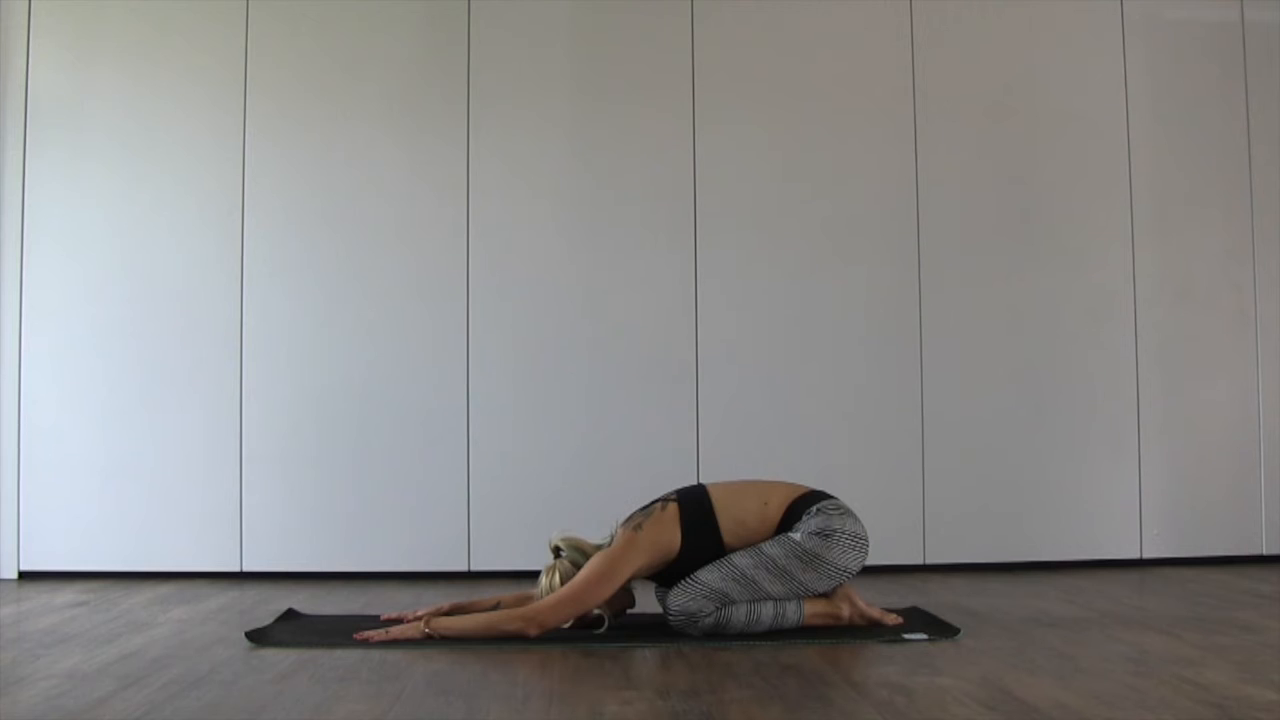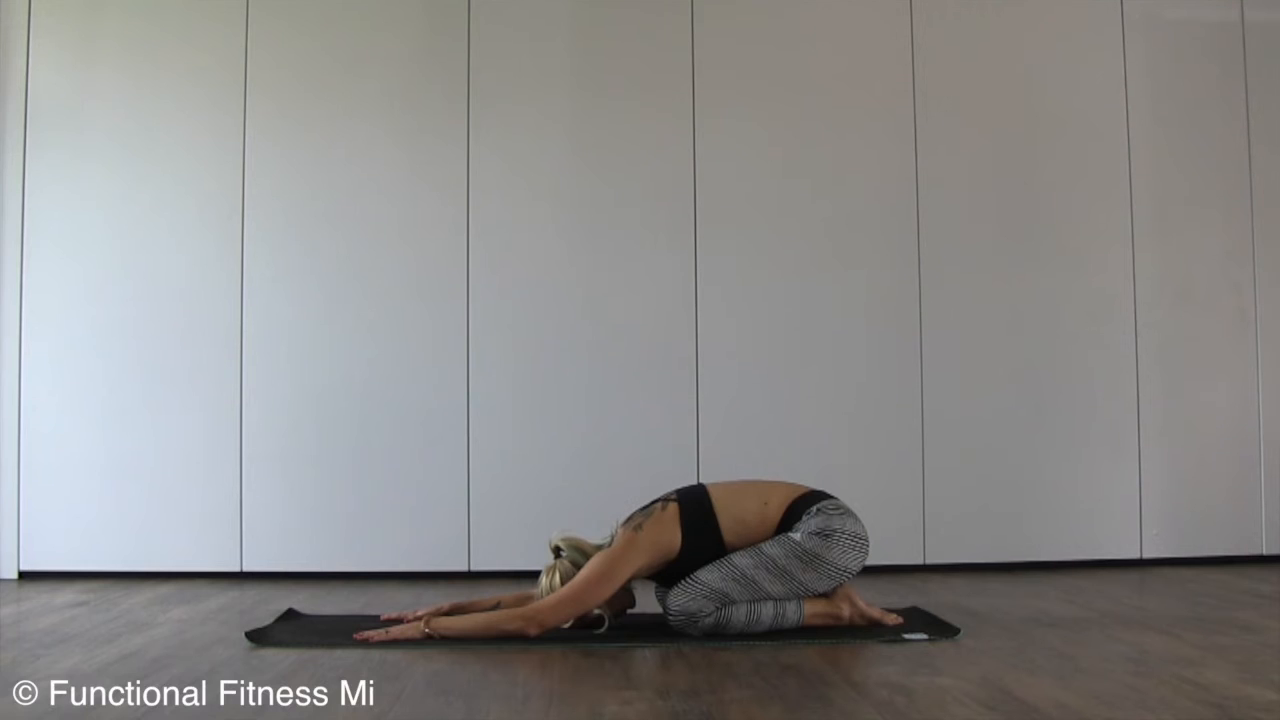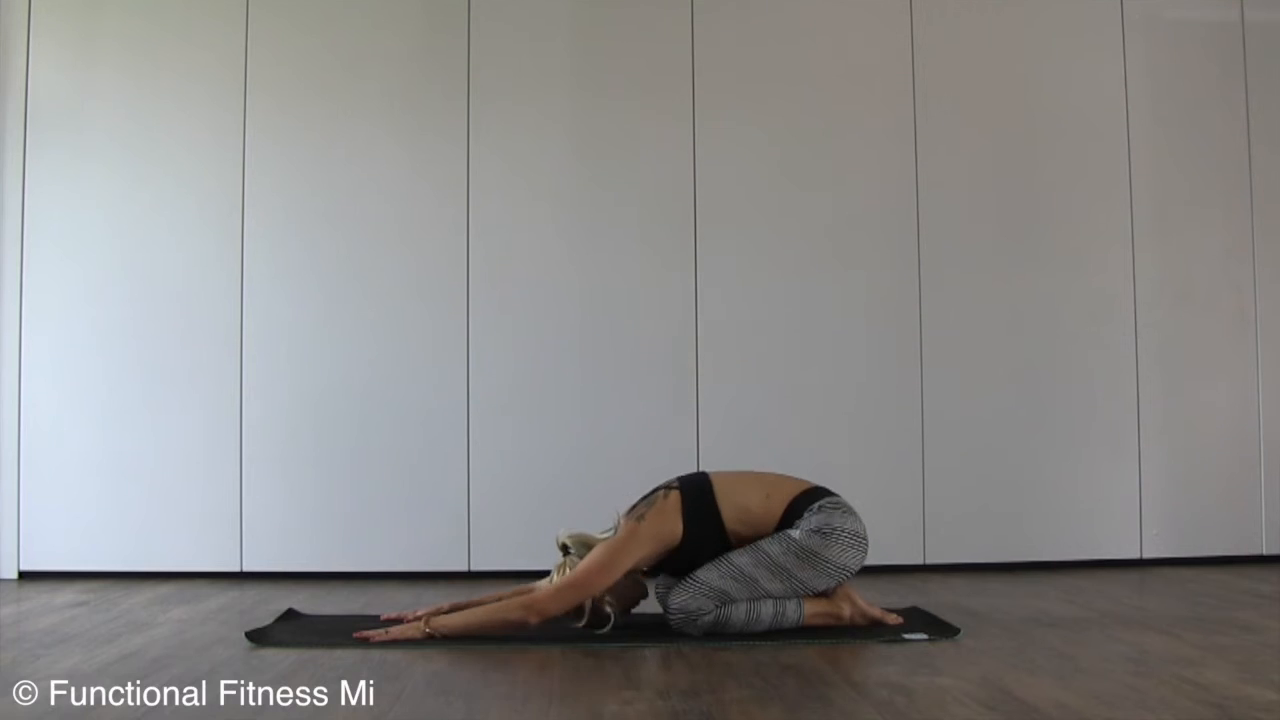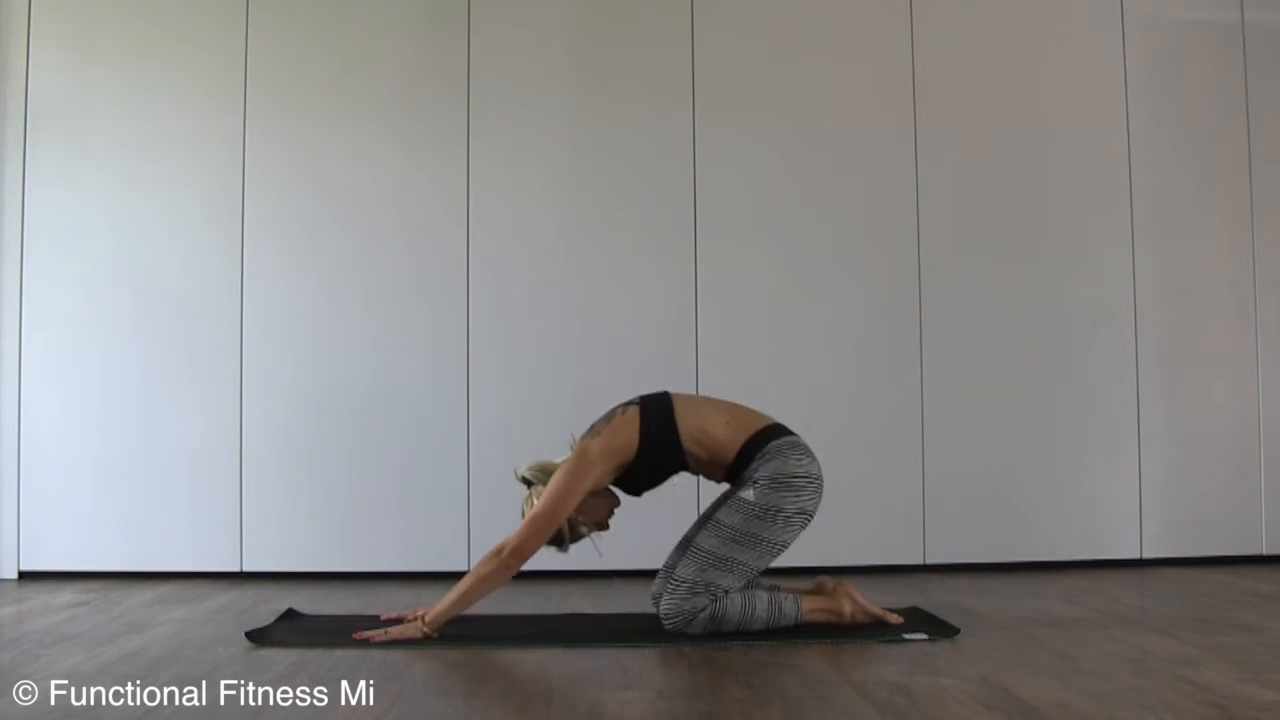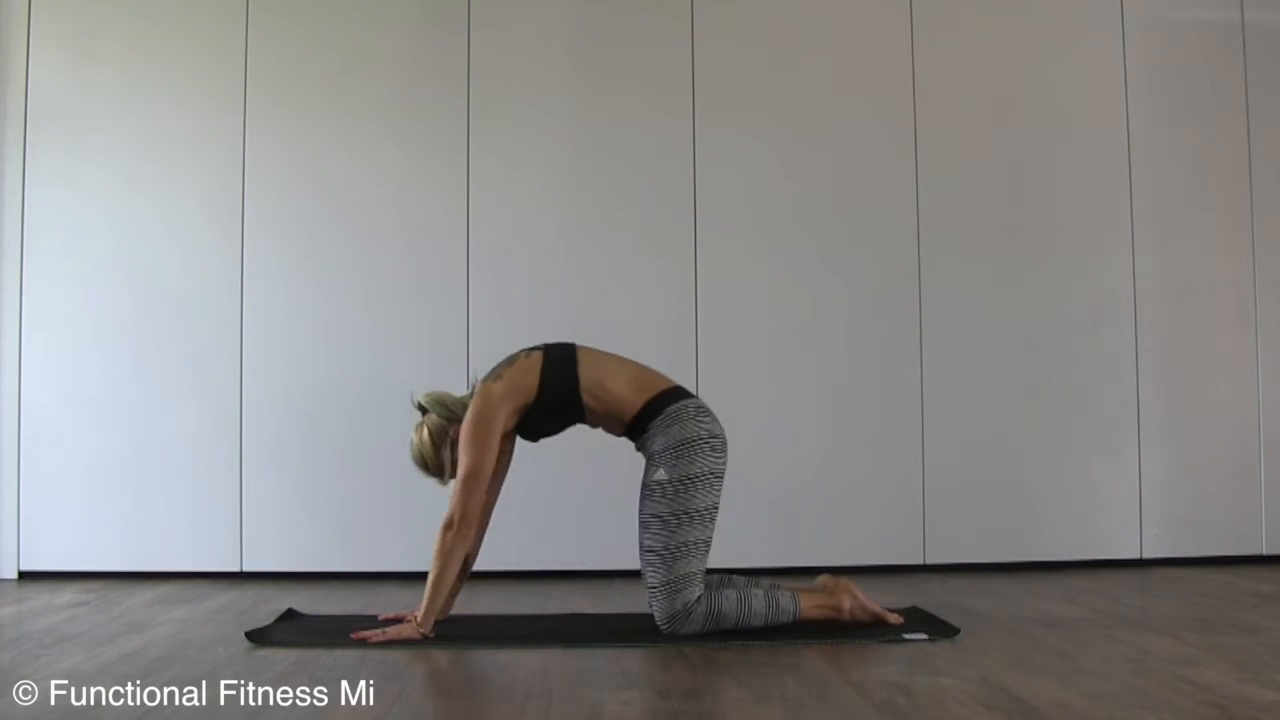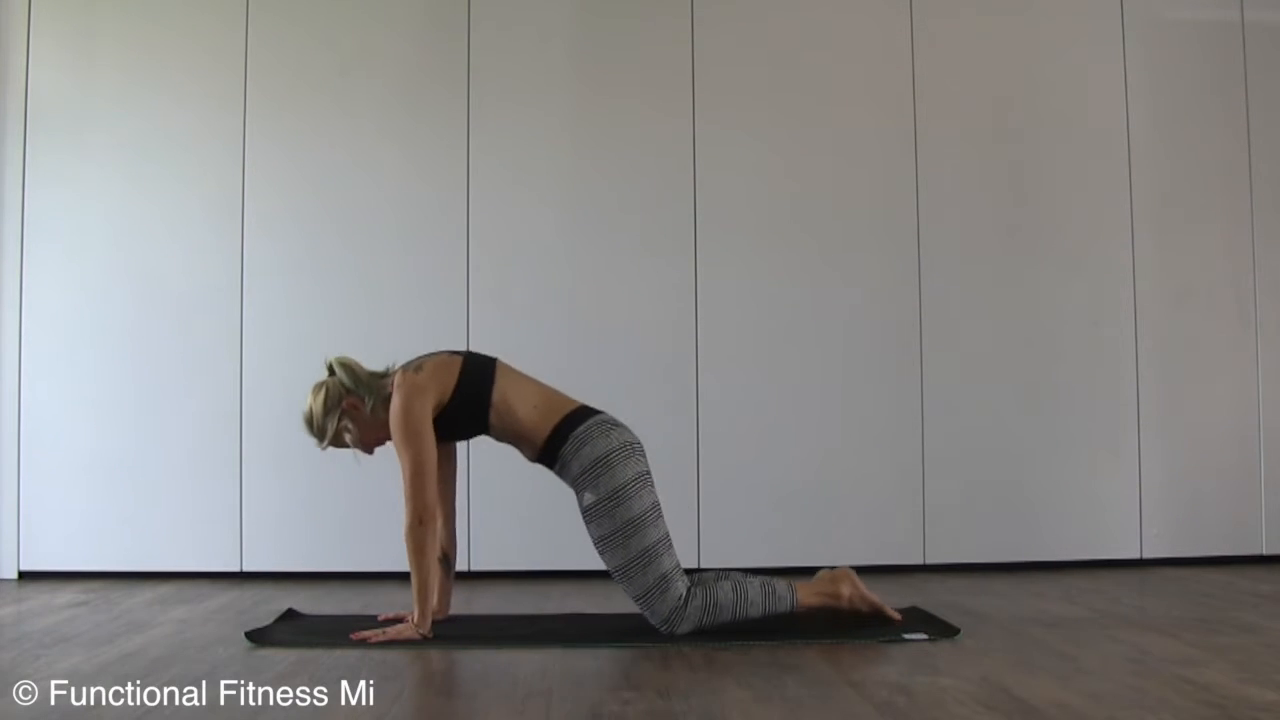
dt=0.5s
person 1, frame 1
left shoulder: (626, 552)
right shoulder: (630, 544)
left elbow: (531, 621)
right elbow: (538, 595)
left wrist: (428, 628)
right wrist: (447, 607)
left hip: (828, 531)
right hip: (811, 527)
left knee: (688, 608)
right knee: (675, 592)
left ankle: (830, 609)
right ankle: (823, 596)
person 1, frame 2
left shoulder: (629, 552)
right shoulder: (632, 543)
left elbow: (532, 620)
right elbow: (538, 596)
left wrist: (428, 628)
right wrist: (446, 606)
left hip: (828, 531)
right hip: (811, 527)
left knee: (688, 608)
right knee: (676, 592)
left ankle: (832, 609)
right ankle: (825, 594)
person 1, frame 3
left shoulder: (631, 542)
right shoulder: (634, 537)
left elbow: (533, 610)
right elbow: (541, 590)
left wrist: (429, 628)
right wrist: (445, 607)
left hip: (828, 529)
right hip: (809, 527)
left knee: (687, 608)
right knee: (673, 591)
left ankle: (831, 609)
right ankle: (821, 595)
person 1, frame 4
left shoulder: (586, 461)
right shoulder: (597, 461)
left elbow: (511, 555)
right elbow: (515, 549)
left wrist: (428, 624)
right wrist: (436, 609)
left hip: (783, 475)
right hip: (770, 474)
left knee: (681, 610)
right knee: (674, 593)
left ankle: (830, 608)
right ankle: (819, 595)
person 1, frame 5
left shoulder: (488, 407)
right shoulder: (498, 411)
left elbow: (459, 522)
right elbow: (475, 521)
left wrist: (422, 621)
right wrist: (436, 607)
left hip: (681, 436)
right hip: (677, 433)
left knee: (679, 612)
right knee: (677, 589)
left ankle: (830, 603)
right ankle: (817, 593)
person 1, frame 6
left shoulder: (407, 394)
right shoulder: (429, 401)
left elbow: (422, 519)
right elbow: (441, 515)
left wrist: (419, 620)
right wrist: (436, 603)
left hip: (596, 456)
right hip: (599, 450)
left knee: (671, 610)
right knee: (667, 594)
left ankle: (826, 591)
right ankle: (820, 588)
